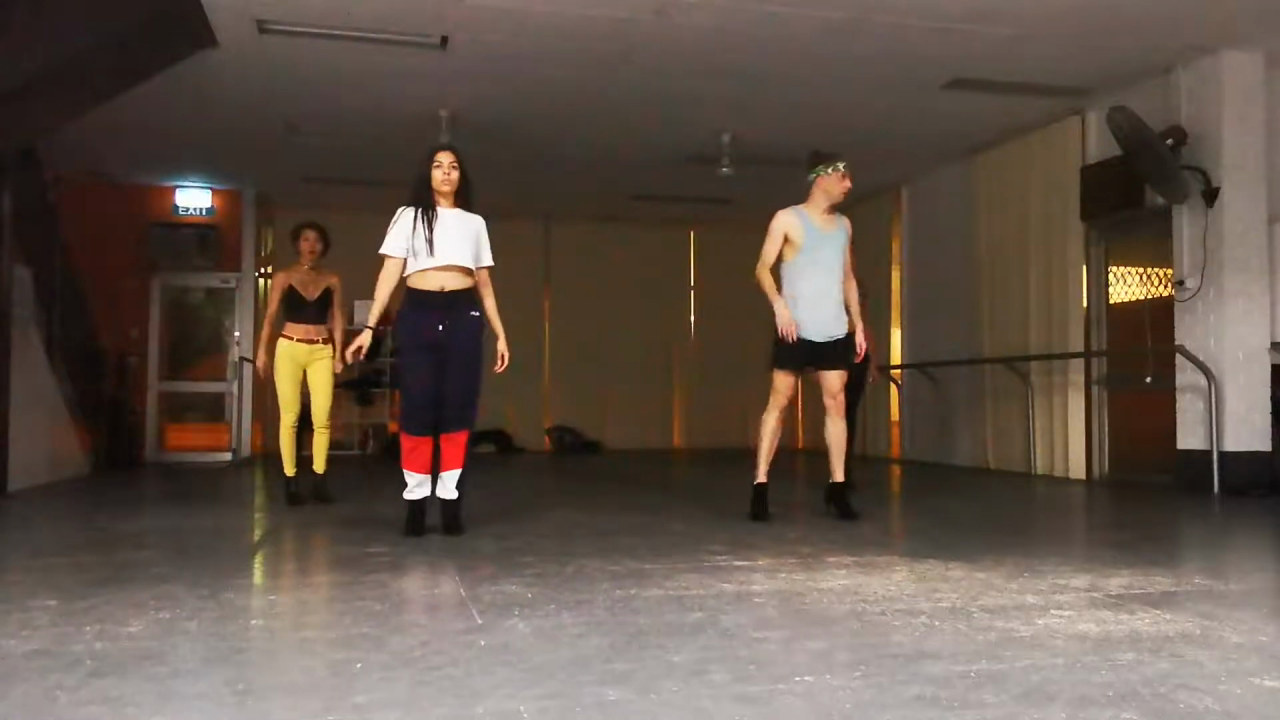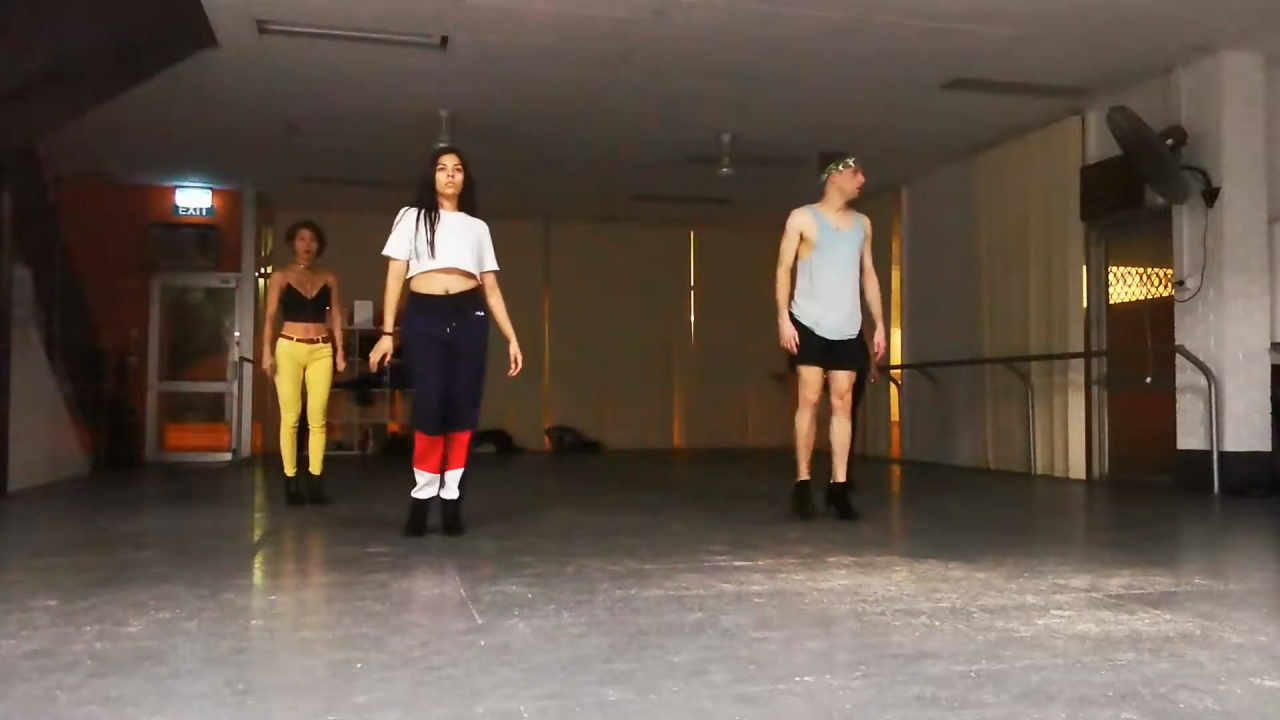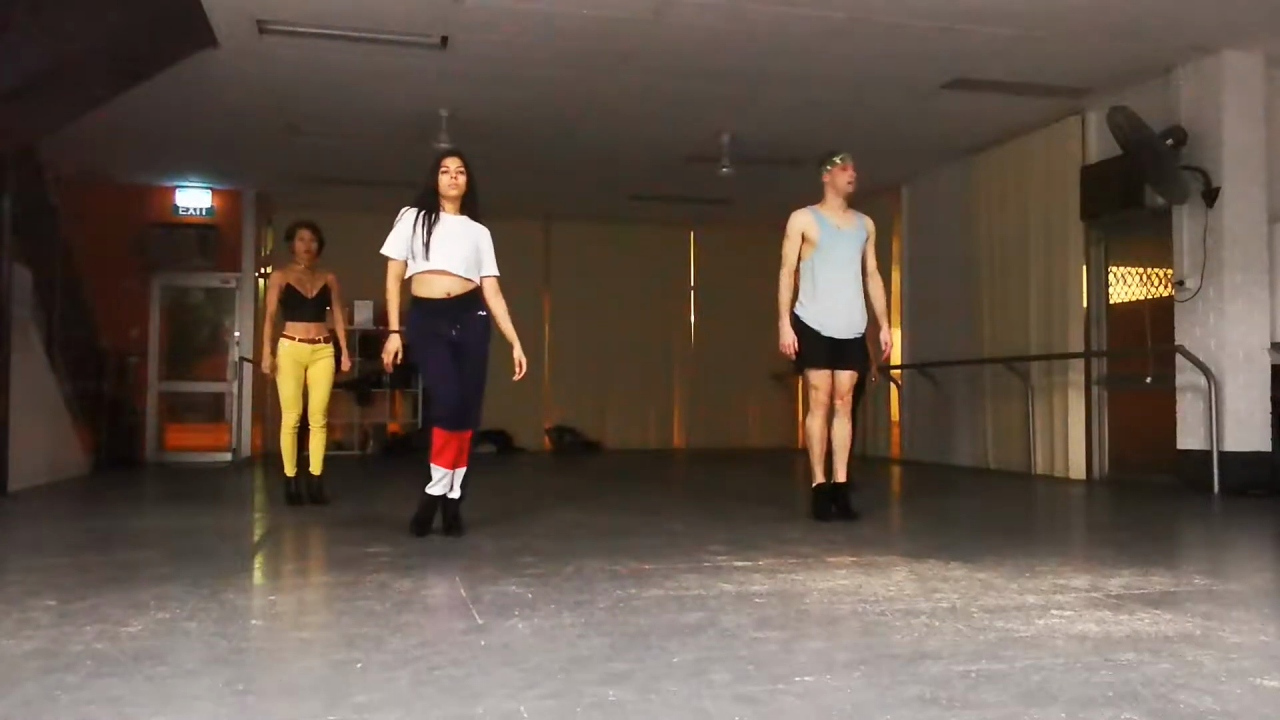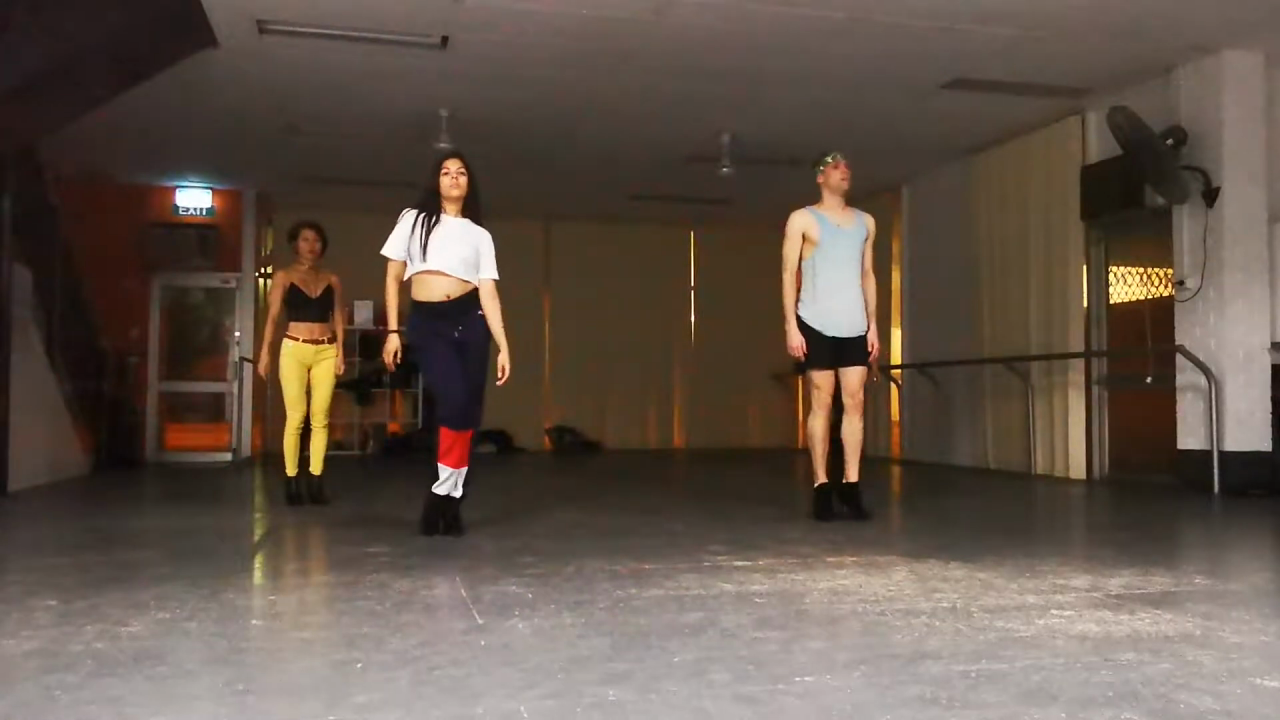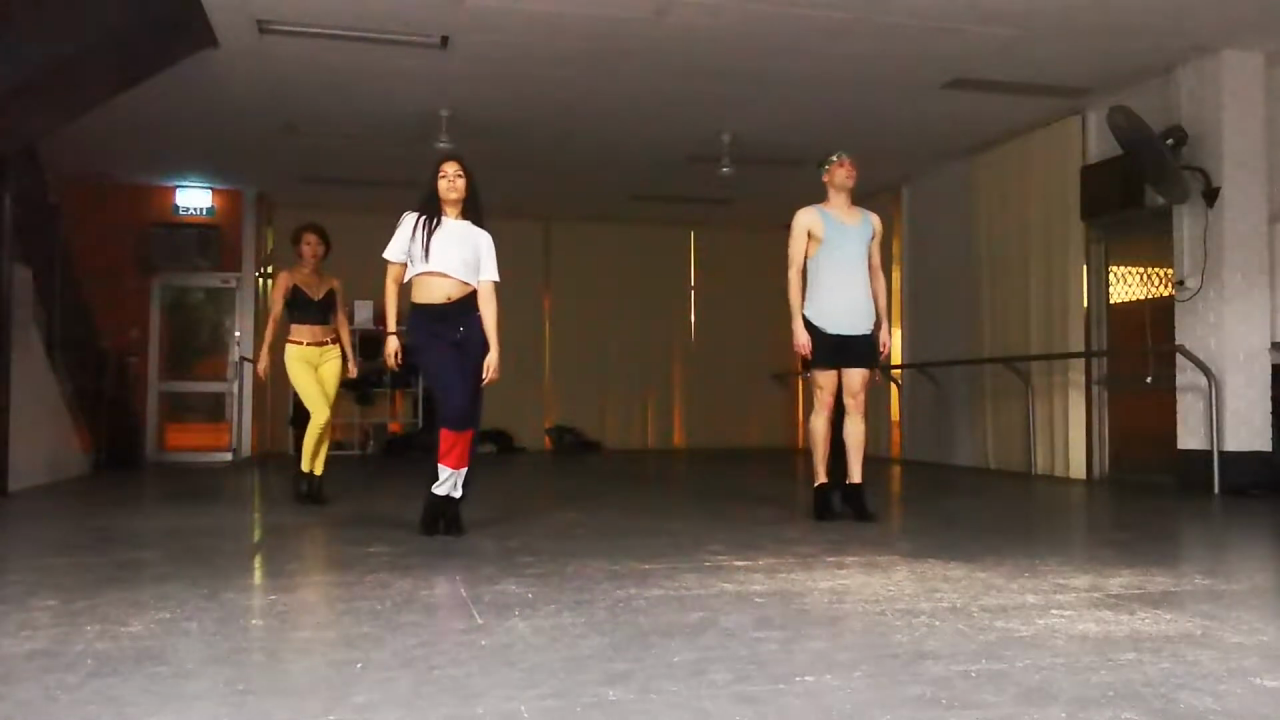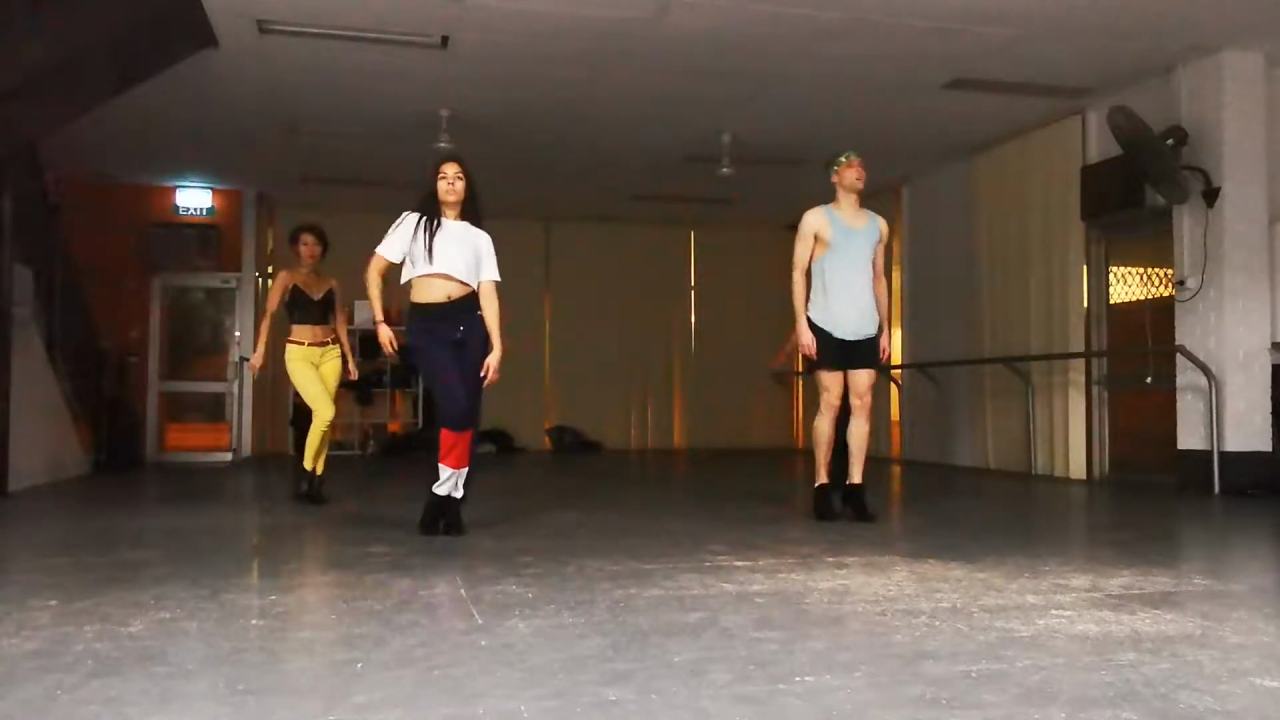
dt=0.3s
person 1, frame 1
left shoulder: (475, 223)
right shoulder: (409, 216)
left elbow: (485, 283)
right elbow: (389, 272)
left wrist: (501, 334)
right wrist: (369, 327)
left hip: (463, 315)
right hip: (418, 314)
left knee: (458, 406)
right knee: (417, 405)
left ankle: (449, 498)
right ankle: (416, 498)
person 1, frame 2
left shoulder: (478, 228)
right shoulder: (412, 217)
left elbow: (491, 287)
right elbow: (394, 276)
left wrist: (512, 338)
right wrist: (387, 332)
left hip: (469, 317)
right hip: (423, 317)
left knee: (463, 409)
right knee: (430, 405)
left ankle: (450, 498)
right ankle: (422, 496)
person 1, frame 3
left shoulder: (479, 232)
right shoulder: (412, 218)
left elbow: (492, 291)
right elbow: (394, 276)
left wrist: (516, 343)
right wrist: (394, 331)
left hip: (470, 318)
right hip: (426, 319)
left knee: (467, 410)
right knee: (448, 402)
left ankle: (452, 499)
right ankle: (435, 490)
person 1, frame 4
left shoulder: (480, 235)
right shoulder: (413, 220)
left elbow: (488, 292)
right elbow: (393, 277)
left wrist: (503, 347)
right wrist: (393, 331)
left hip: (470, 320)
right hip: (426, 323)
left knee: (469, 411)
right knee: (454, 403)
left ankle: (451, 498)
right ankle: (441, 491)
person 1, frame 5
left shoulder: (480, 236)
right shoulder: (414, 222)
left elbow: (487, 294)
right elbow: (393, 280)
left wrist: (494, 348)
right wrist: (391, 333)
left hip: (467, 322)
right hip: (426, 325)
left knee: (468, 413)
right knee: (456, 405)
left ankle: (452, 498)
right ankle: (441, 492)
person 1, frame 6
left shoulder: (480, 237)
right shoulder: (414, 222)
left elbow: (488, 293)
right elbow: (375, 268)
left wrist: (496, 347)
right wrist: (380, 319)
left hip: (468, 322)
right hip: (426, 324)
left knee: (468, 411)
right knee: (456, 405)
left ankle: (452, 499)
right ankle: (441, 491)
person 2, frame 1
left shoulder: (844, 224)
right shoulder: (787, 219)
right elbow: (763, 268)
left wrist: (858, 324)
right wrist: (779, 305)
left hip: (835, 330)
right hip: (796, 329)
left knee: (836, 404)
right knee: (778, 402)
left ankle: (837, 486)
right ankle: (761, 484)
person 2, frame 2
left shoulder: (862, 224)
right shoulder: (802, 218)
left elbow: (868, 275)
right elbow: (784, 270)
left wrist: (879, 324)
right wrist: (784, 318)
left hip: (848, 328)
right hip: (809, 324)
left knee: (843, 403)
right knee: (809, 401)
left ankle: (838, 486)
right ankle: (802, 482)
person 2, frame 3
left shoulder: (865, 224)
right shoulder: (802, 219)
left elbow: (872, 275)
right elbow: (787, 272)
left wrist: (884, 324)
right wrist: (784, 323)
left hip: (852, 328)
right hip: (814, 325)
left knee: (844, 404)
right knee: (819, 403)
left ankle: (840, 486)
right ankle: (819, 486)
person 2, frame 4
left shoulder: (865, 222)
right shoulder: (802, 220)
left elbow: (868, 275)
right elbow: (789, 274)
left wrist: (873, 324)
right wrist: (791, 325)
left hip: (854, 327)
right hip: (816, 325)
left knee: (854, 403)
right knee: (821, 403)
left ankle: (851, 485)
right ankle: (822, 486)
person 2, frame 5
left shoulder: (871, 221)
right shoulder: (807, 217)
left elbow: (876, 273)
right elbow: (794, 272)
left wrist: (884, 323)
right wrist: (797, 323)
left hip: (860, 326)
right hip: (821, 324)
left knee: (855, 403)
right knee: (824, 403)
left ankle: (854, 486)
right ankle: (822, 486)
person 2, frame 6
left shoulder: (878, 225)
right shoulder: (816, 219)
left elbow: (879, 279)
right elbow: (798, 273)
left wrist: (884, 328)
right wrist: (802, 324)
left hip: (865, 331)
right hip: (825, 326)
left knee: (862, 405)
right knee: (830, 405)
left ankle: (854, 488)
right ankle: (822, 486)
person 3, frame 1
left shoulder: (332, 280)
right shoulder: (283, 277)
left elbow: (337, 319)
right elbow: (270, 315)
left wrist: (339, 354)
right wrist: (262, 350)
left hip: (321, 352)
right hip: (289, 349)
left knee: (322, 418)
right knee: (289, 417)
left ankle: (319, 478)
right ankle: (291, 480)
person 3, frame 2
left shoulder: (329, 279)
right shoulder: (280, 277)
left elbow: (335, 317)
right elbow: (270, 316)
left wrist: (340, 351)
right wrist: (267, 351)
left hip: (321, 350)
right hip: (289, 348)
left knee: (317, 418)
right knee: (290, 417)
left ankle: (315, 481)
right ankle: (291, 481)
person 3, frame 3
left shoulder: (329, 279)
right shoulder: (279, 276)
left elbow: (337, 316)
right elbow: (270, 316)
left wrist: (344, 350)
right wrist: (267, 351)
left hip: (323, 350)
right hip: (290, 348)
left knee: (318, 418)
right knee: (291, 417)
left ankle: (315, 481)
right ankle: (291, 481)
person 3, frame 4
left shoulder: (331, 279)
right shoulder: (284, 277)
left elbow: (338, 318)
right elbow: (273, 316)
left wrist: (340, 353)
right wrist: (264, 352)
left hip: (326, 351)
right hip: (294, 349)
left knee: (321, 418)
right knee: (296, 416)
left ankle: (315, 481)
right ankle: (292, 480)
person 3, frame 5
left shoulder: (333, 283)
right shoulder: (286, 278)
left elbow: (341, 321)
right elbow: (274, 316)
left wrist: (350, 356)
right wrist: (265, 353)
left hip: (330, 353)
right hip: (299, 352)
left knee: (326, 418)
right knee: (320, 413)
left ankle: (316, 481)
right ankle: (303, 472)
person 3, frame 6
left shoulder: (331, 284)
right shoulder: (285, 277)
left elbow: (339, 321)
right elbow: (270, 313)
left wrist: (350, 358)
right wrist: (260, 349)
left hip: (330, 353)
right hip: (299, 353)
left knee: (322, 417)
right knee: (326, 411)
left ankle: (315, 481)
right ankle: (305, 470)
